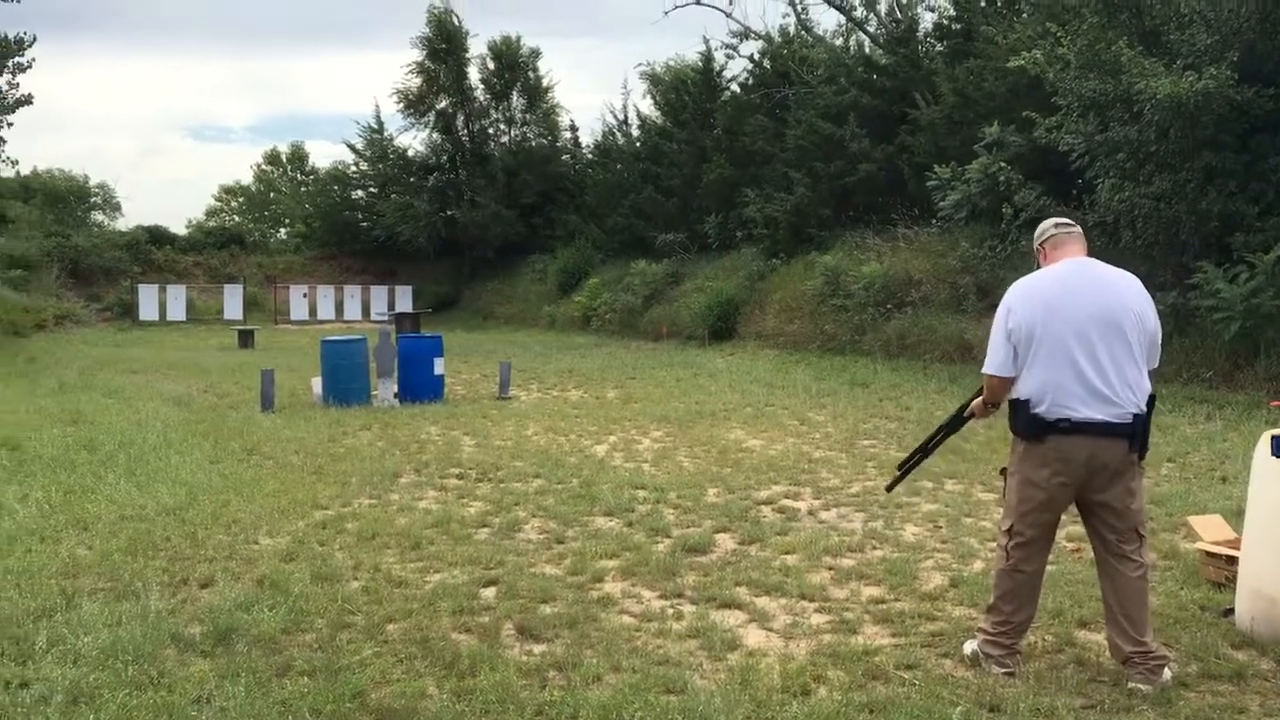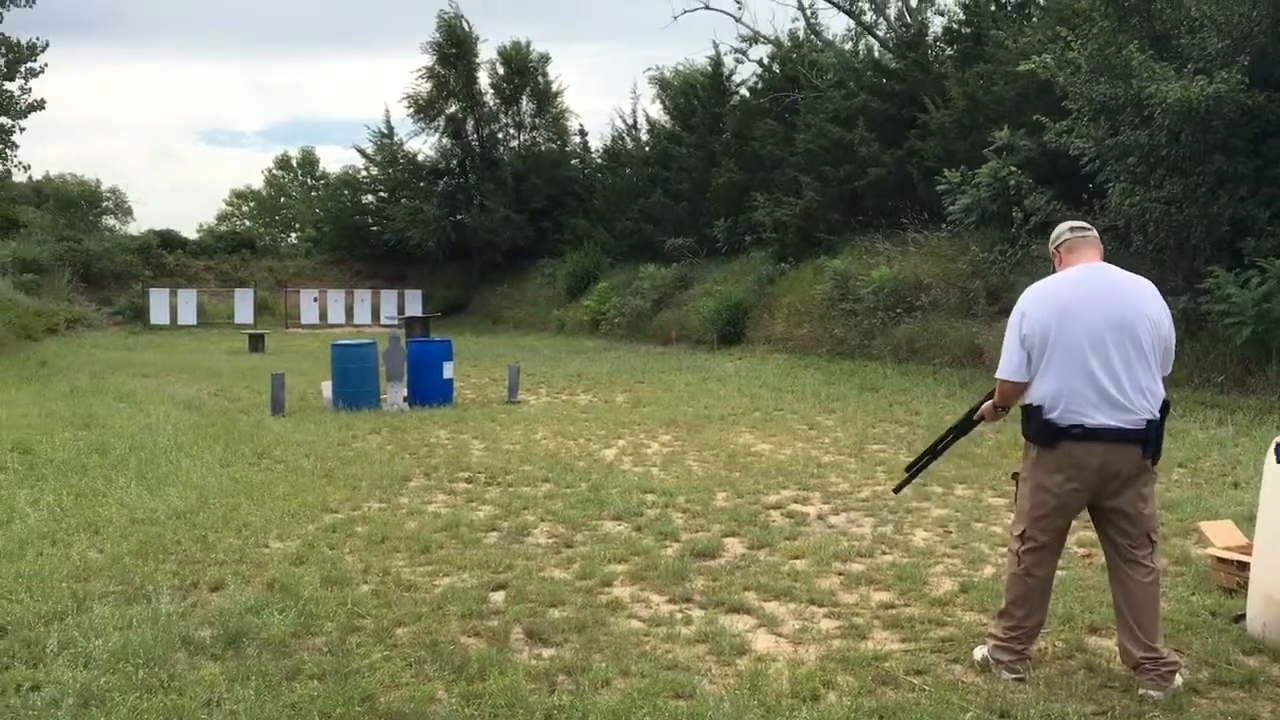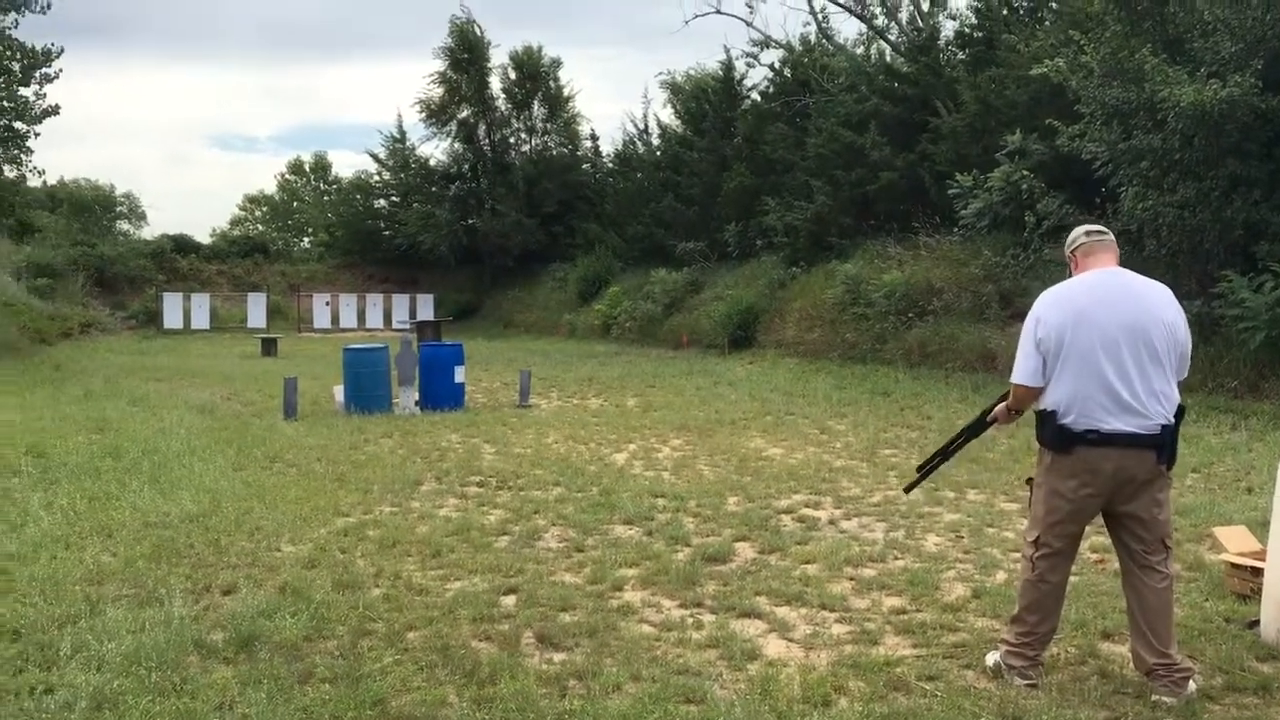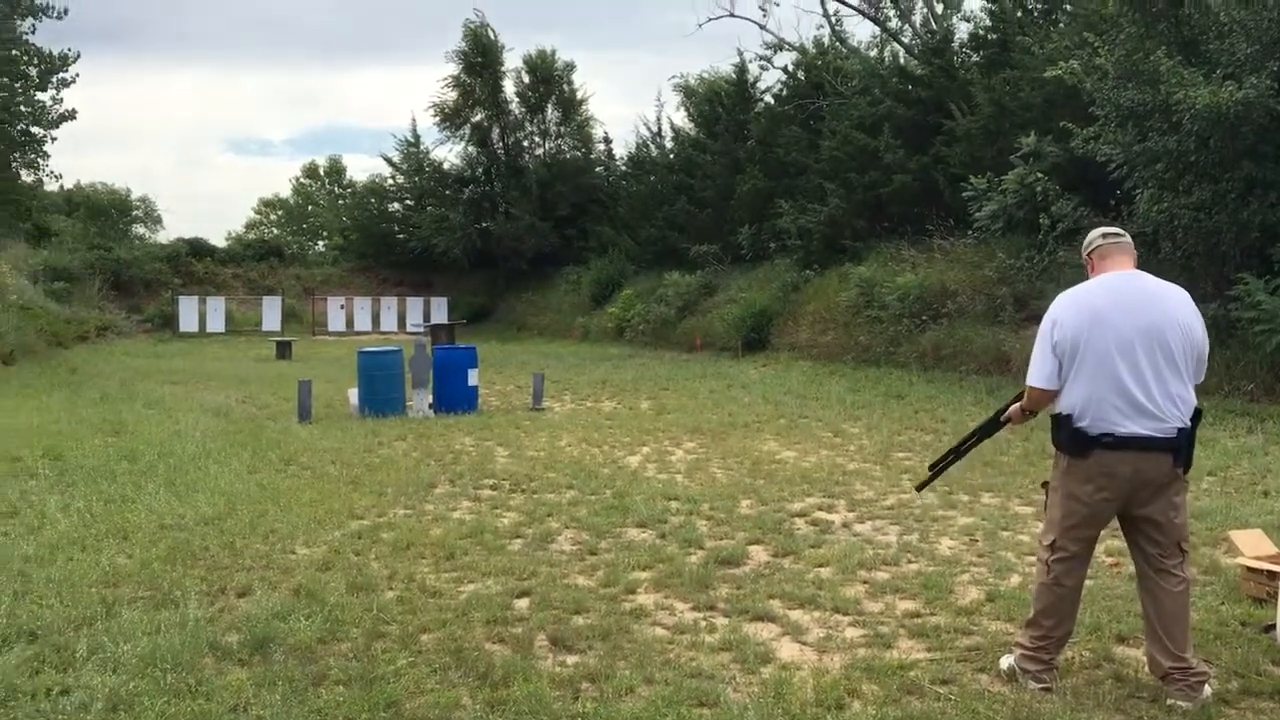
dt=0.1s
person 1, frame 1
left shoulder: (1024, 292)
right shoulder: (1132, 288)
left elbow: (999, 377)
right elbow: (1149, 362)
left wrist: (986, 404)
left hip: (1046, 440)
right hip: (1118, 440)
left knee: (1021, 546)
right knee: (1123, 550)
left ankle: (998, 647)
right ankle: (1142, 661)
person 1, frame 2
left shoulder: (1038, 296)
right shoulder: (1147, 293)
left elbow: (1012, 382)
right elbow: (1163, 368)
left wrist: (996, 407)
left hip: (1059, 445)
right hip: (1131, 446)
left knee: (1032, 551)
right knee: (1136, 556)
left ankle: (1008, 652)
right ankle: (1153, 668)
person 1, frame 3
left shoulder: (1054, 301)
right shoulder: (1163, 298)
left elbow: (1026, 387)
right elbow: (1178, 373)
left wrist: (1009, 410)
left hip: (1074, 451)
right hip: (1146, 452)
left knee: (1046, 555)
right knee: (1150, 562)
left ankle: (1020, 658)
right ankle: (1165, 673)
person 1, frame 4
left shoulder: (1070, 304)
right shoulder: (1180, 301)
left elbow: (1042, 391)
right elbow: (1195, 377)
left wrist: (1023, 410)
left hip: (1090, 455)
right hip: (1163, 456)
left knee: (1062, 559)
right knee: (1166, 566)
left ankle: (1035, 662)
right ankle: (1182, 678)
